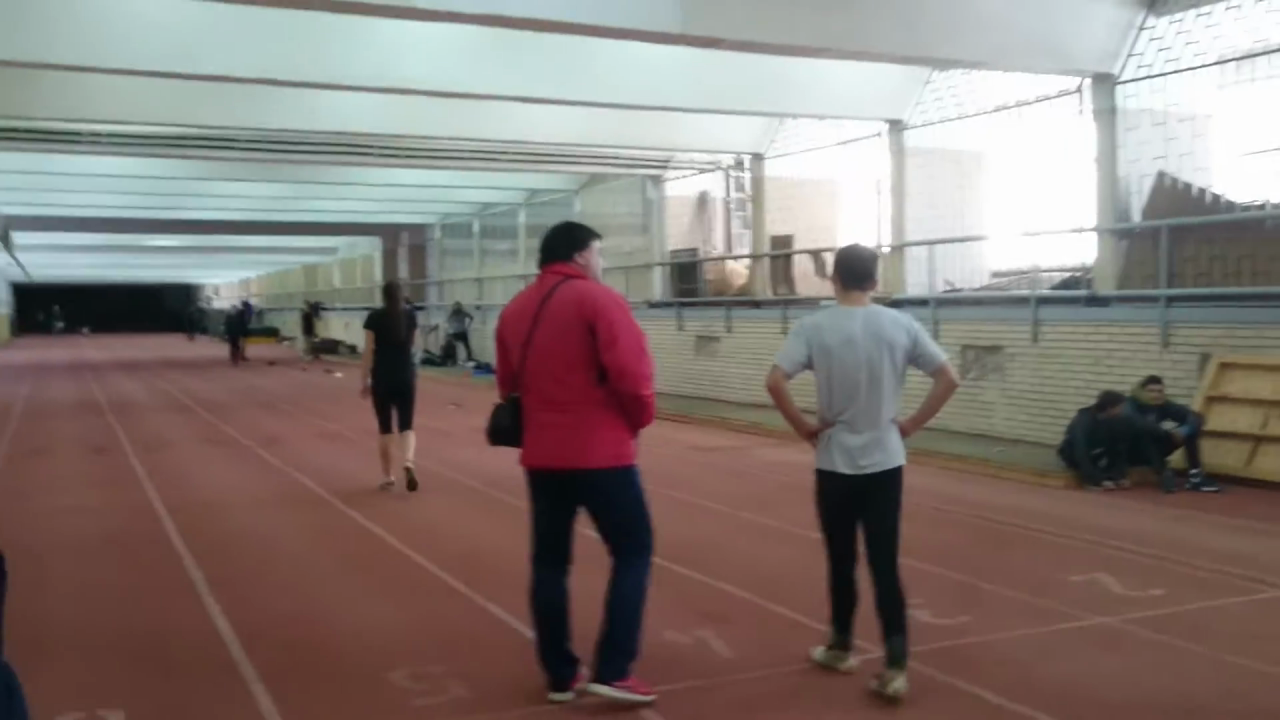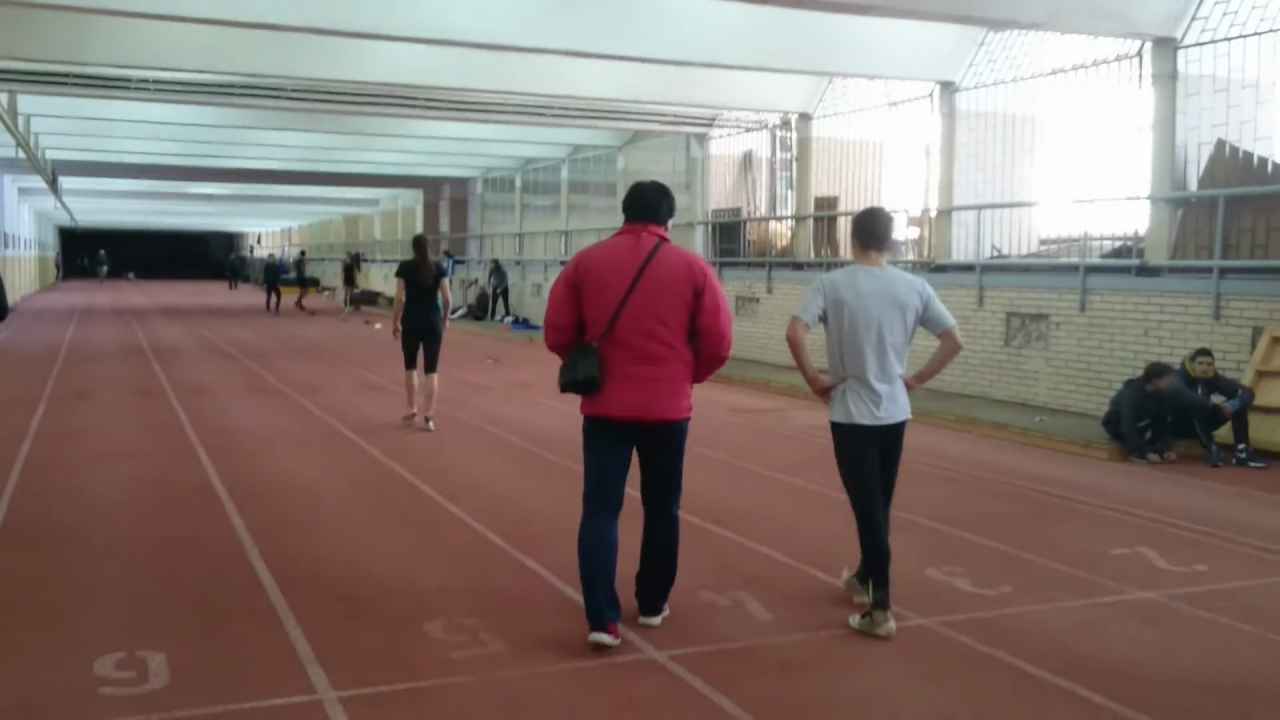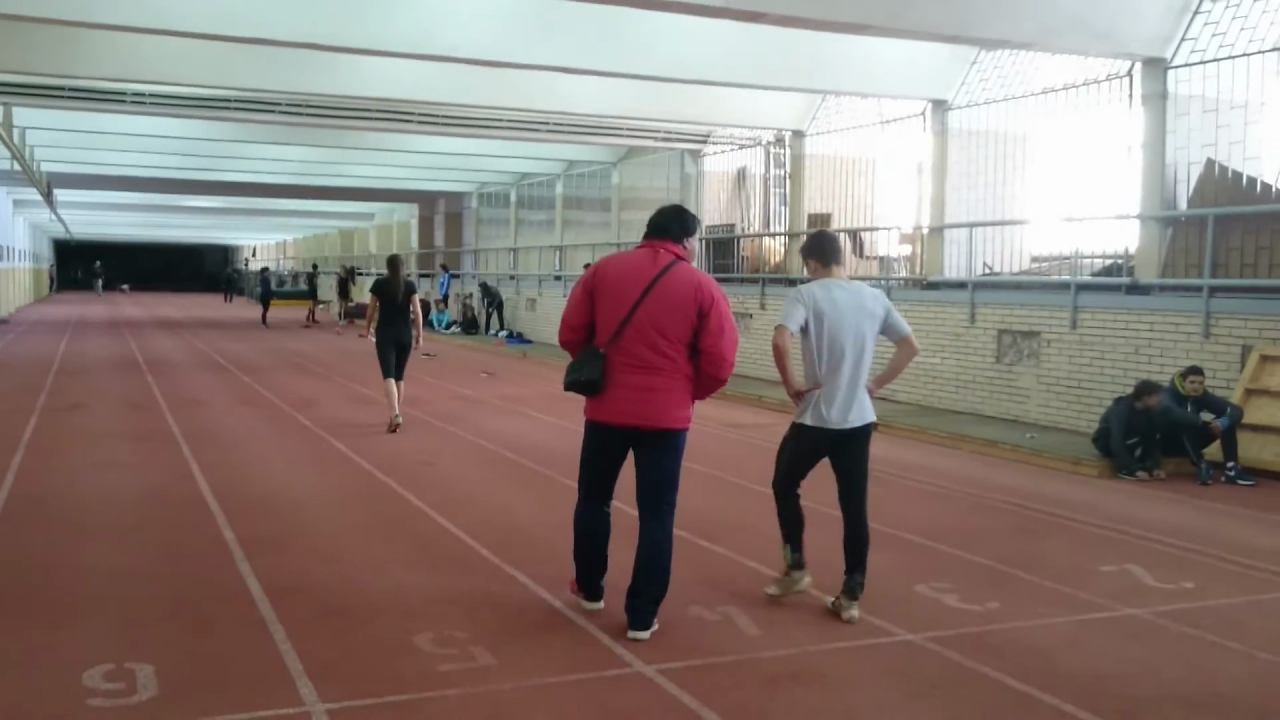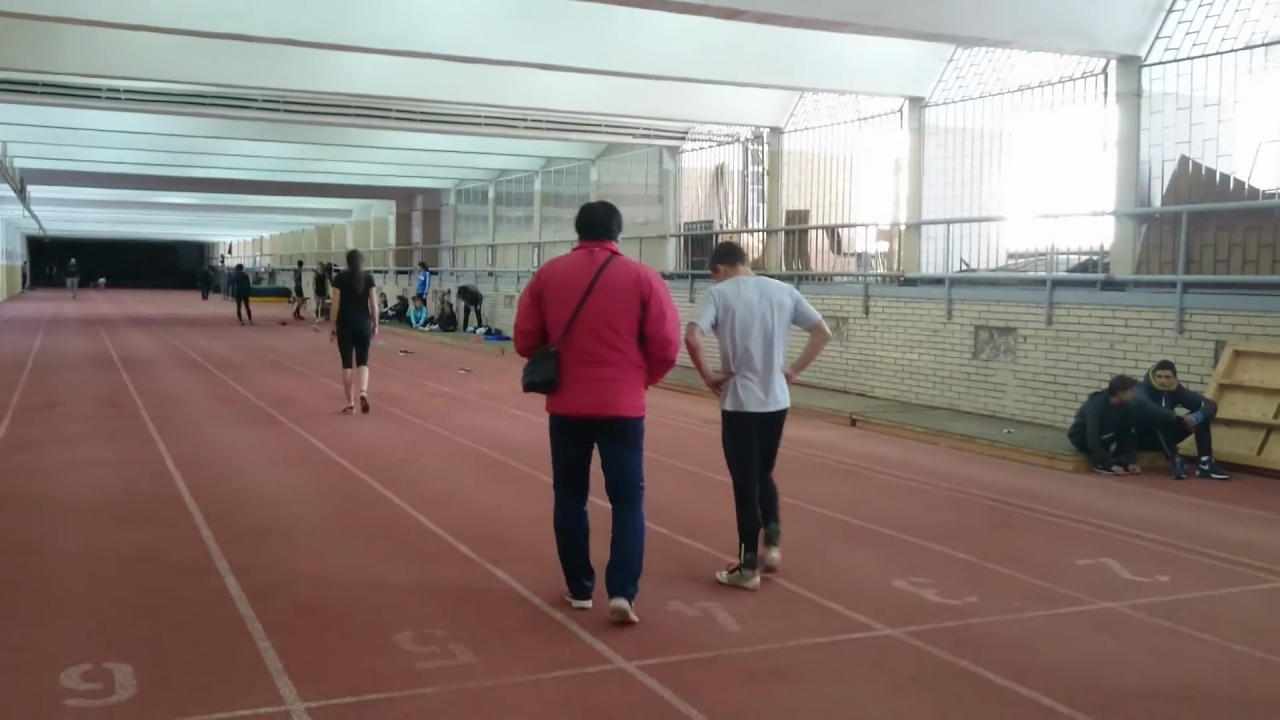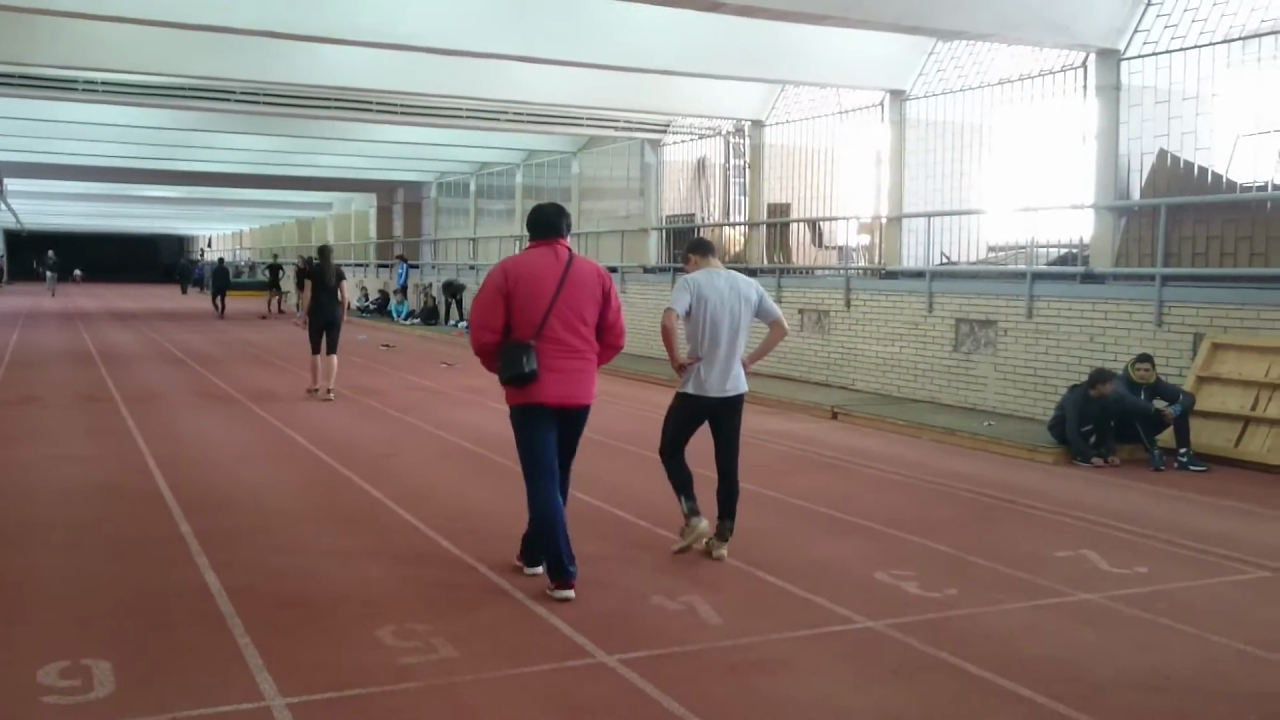
dt=0.7s
person 1, frame 1
left shoulder: (515, 310)
right shoulder: (598, 299)
left elbow: (509, 384)
right elbow: (632, 374)
right wrist: (638, 420)
left hip: (542, 454)
right hip: (601, 453)
left knee: (549, 563)
right knee: (633, 552)
left ankle: (560, 674)
right ankle: (612, 670)
person 1, frame 2
left shoulder: (587, 261)
right shoulder: (693, 266)
left elbow: (557, 335)
right elbow: (717, 343)
left hip: (605, 406)
right hip: (667, 407)
left knee: (600, 510)
right knee: (661, 508)
left ankle: (602, 619)
right ankle: (652, 603)
person 1, frame 3
left shoulder: (604, 269)
right shoulder: (702, 286)
left elbow: (570, 334)
right elbow: (719, 365)
right wrist: (687, 392)
left hip: (606, 409)
right hip: (666, 415)
left knee: (593, 500)
right knee: (656, 515)
left ankle: (590, 589)
right ankle: (642, 616)
person 1, frame 4
left shoulder: (548, 274)
right shoulder: (642, 277)
left elbow: (525, 341)
right elbow: (665, 347)
left hip: (566, 402)
right hip: (623, 404)
left knee: (570, 497)
right knee: (627, 498)
left ankle: (580, 588)
right ankle: (621, 589)
person 1, frame 5
left shoulder: (508, 270)
right shoulder: (596, 273)
left elbow: (483, 336)
right elbow: (614, 338)
left wrist: (504, 370)
left hip: (531, 391)
right hip: (579, 391)
left knee: (543, 482)
right knee: (557, 478)
left ankle: (562, 575)
right ankle: (534, 554)
person 2, frame 1
left shoulder: (815, 326)
right shoulder: (901, 325)
left elbow: (775, 381)
right elbow: (948, 379)
left wrist: (803, 426)
right wrist: (912, 424)
left hip: (835, 464)
right hip: (885, 463)
left knee: (841, 559)
right knee: (885, 564)
left ankle: (841, 646)
right ankle: (895, 665)
person 2, frame 2
left shoulder: (832, 283)
right shoulder: (915, 287)
left elbow: (795, 333)
right elbow: (954, 341)
left wrist: (815, 380)
right wrist: (916, 379)
left hip: (851, 415)
right hip: (895, 413)
left knee: (868, 510)
right knee: (879, 505)
left ankle: (880, 608)
right ankle: (865, 579)
person 2, frame 3
left shoulder: (807, 294)
right shoulder: (874, 297)
left elbow: (780, 341)
right elbow: (910, 346)
left wrist: (791, 384)
right wrist: (876, 383)
left hip: (815, 418)
right hip: (859, 419)
left knee: (784, 486)
right knee: (855, 508)
left ankle: (796, 570)
right ankle: (851, 596)
person 2, frame 4
left shoulder: (719, 294)
right shoulder: (784, 291)
left elbow: (692, 337)
right elbow: (822, 332)
left wrist: (708, 375)
right wrist: (794, 369)
left hip: (740, 404)
right hip: (777, 401)
left knee: (746, 485)
right knee: (763, 478)
left ankle: (749, 567)
right ankle: (771, 546)
person 2, frame 5
left shoulder: (691, 282)
right shoulder: (749, 285)
left elbow: (669, 321)
right elbow: (781, 328)
left wrist: (676, 358)
right wrist: (750, 359)
left hip: (697, 387)
right hip: (734, 389)
left knee: (670, 450)
right knee: (728, 465)
left ankle: (694, 518)
right ankle: (720, 538)
person 3, frame 1
left shoulder: (375, 317)
right shoulder: (409, 317)
left elbow: (368, 351)
left wrist: (365, 379)
left hip: (382, 377)
right hip: (406, 375)
left knee: (386, 428)
right knee: (406, 425)
left ankle: (388, 477)
right ankle: (408, 463)
person 3, frame 2
left shoulder: (404, 267)
right shoulder: (437, 268)
left elbow: (399, 297)
right elbow: (447, 297)
left wrist: (395, 322)
right wrist: (445, 318)
left hip: (411, 322)
right hip: (433, 322)
left knee: (410, 367)
right knee: (431, 370)
left ankle: (412, 411)
right ankle: (429, 417)
person 3, frame 3
left shoulder: (379, 284)
right shoulder: (410, 285)
left elbow: (372, 310)
right elbow: (417, 312)
left wrist: (368, 327)
right wrist: (419, 335)
left hip: (385, 334)
right hip: (404, 335)
left knee: (388, 376)
right knee: (399, 376)
left ankle: (395, 415)
right ankle: (395, 413)
person 3, frame 4
left shoulder: (340, 278)
right shoulder: (368, 278)
left elbow: (335, 304)
right elbow: (373, 304)
left wrist: (333, 326)
right wrist: (375, 325)
left hip: (345, 325)
right hip: (364, 324)
left knee: (347, 364)
right knee: (362, 363)
left ankle: (350, 404)
right ankle: (363, 392)
person 3, frame 5
left shoulder: (313, 270)
right shoulder: (338, 271)
left elbow: (307, 294)
right elbow: (344, 296)
left wrist: (305, 314)
right wrist: (343, 313)
left hip: (317, 314)
right hip: (334, 314)
left knee: (316, 351)
right knee: (332, 351)
left ankle: (315, 386)
right ankle: (330, 389)
